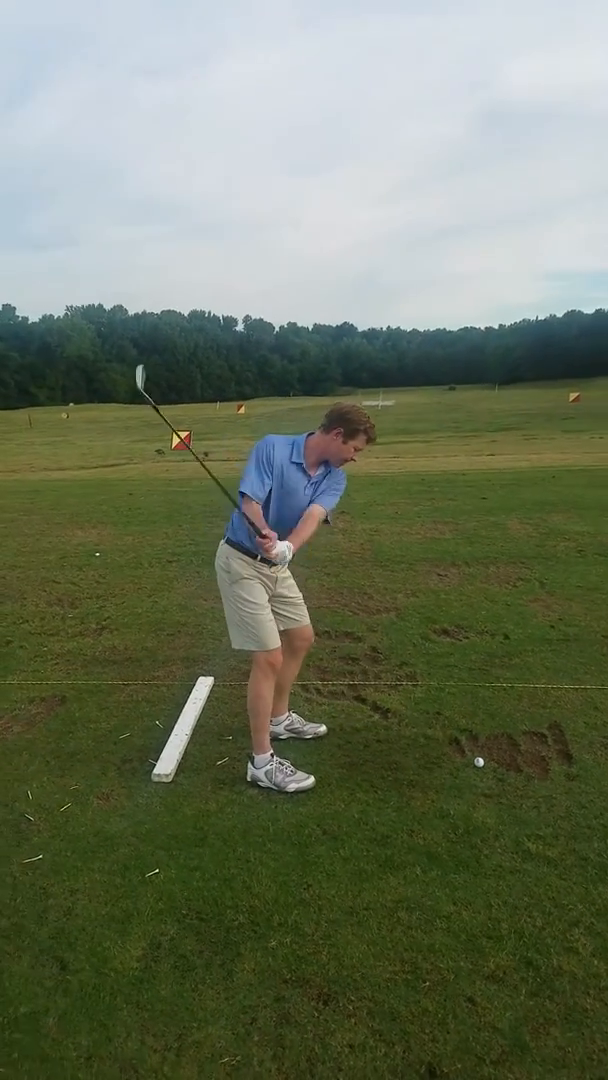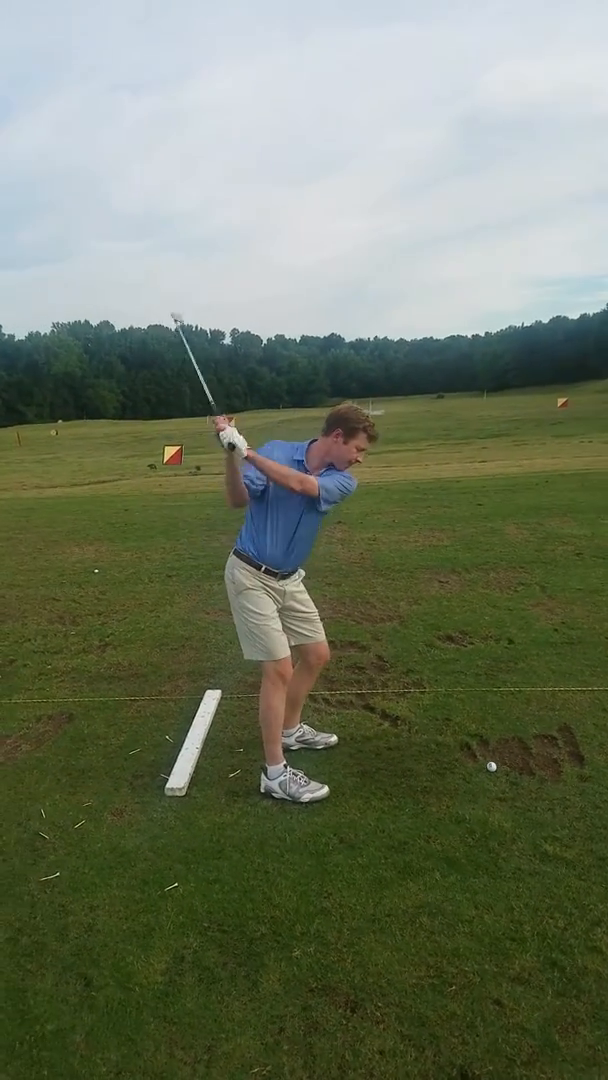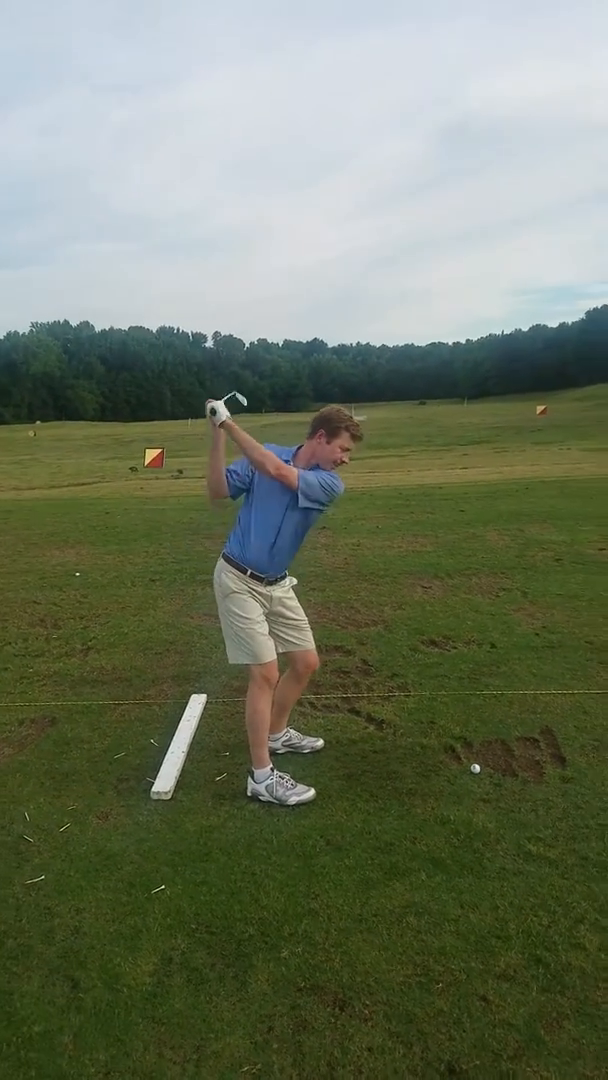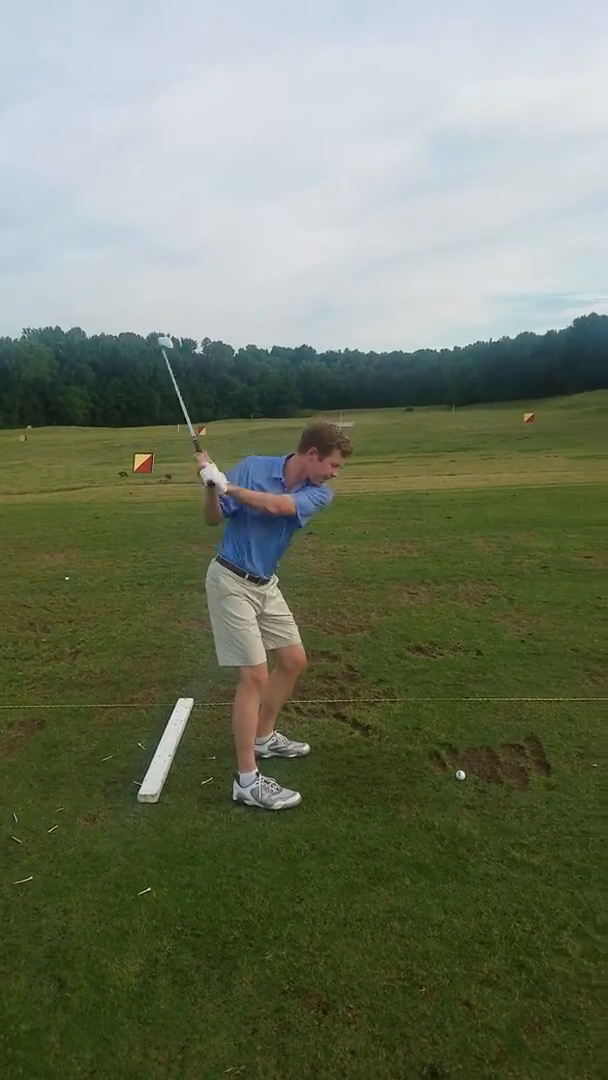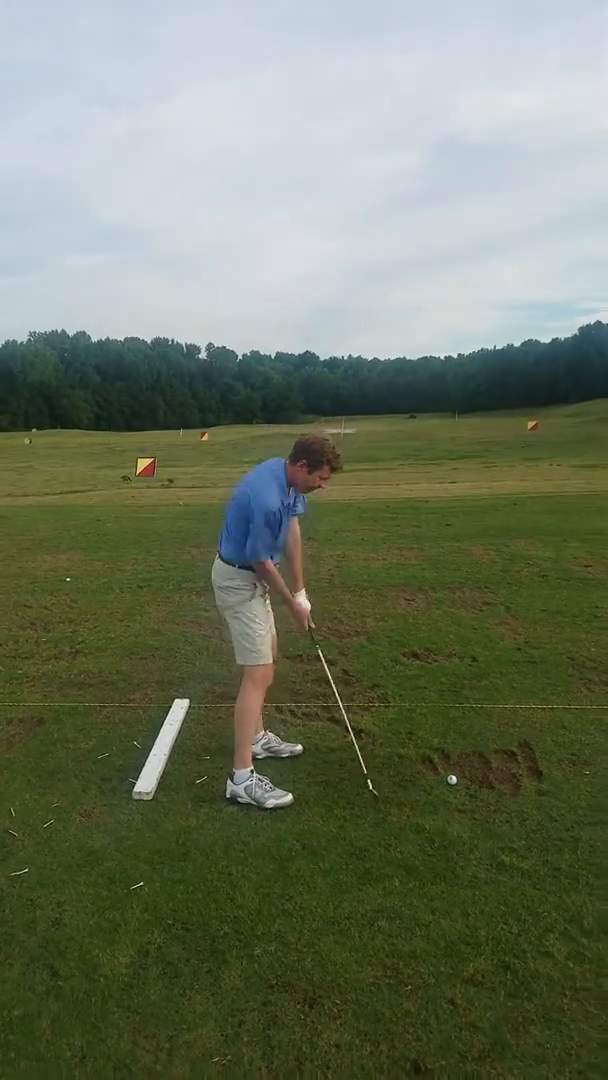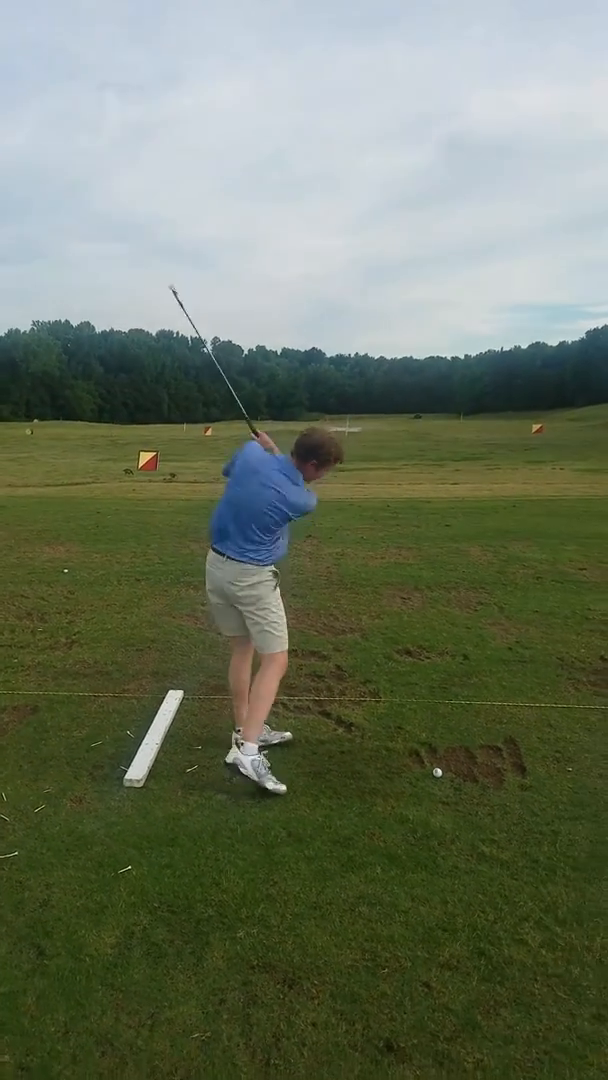
dt=0.2s
person 1, frame 1
left shoulder: (335, 477)
right shoulder: (272, 448)
left elbow: (313, 516)
right elbow: (249, 503)
left wrist: (288, 547)
right wrist: (265, 533)
left hip: (275, 564)
right hip: (242, 561)
left knee: (300, 638)
right knee: (268, 656)
left ankle: (279, 718)
right ankle: (262, 761)
person 1, frame 2
left shoulder: (342, 481)
right shoulder: (275, 451)
left elbow: (299, 484)
right elbow: (236, 499)
left wrist: (246, 451)
right wrist: (234, 452)
left hip: (288, 578)
right hip: (249, 575)
left knee: (317, 655)
right knee: (279, 669)
left ankle: (290, 729)
right ankle: (275, 772)
person 1, frame 3
left shoulder: (330, 484)
right shoulder: (268, 453)
left elbow: (276, 471)
right elbow: (218, 492)
left wrist: (230, 424)
right wrist: (217, 433)
left hip: (276, 585)
right hip: (237, 579)
left knee: (307, 663)
right knee: (265, 673)
left ankle: (276, 733)
right ankle: (261, 776)
person 1, frame 4
left shoulder: (319, 494)
right shoulder: (253, 468)
left elbow: (276, 505)
right elbow: (213, 518)
left wrist: (228, 487)
right wrist: (211, 484)
left hip: (263, 584)
right hip: (230, 581)
left knee: (294, 660)
right knee: (256, 675)
left ankle: (263, 737)
right ankle: (247, 780)
person 1, frame 5
left shoulder: (279, 467)
right shoulder: (265, 498)
left elbow: (292, 534)
right elbow: (263, 564)
left wrist: (301, 590)
right wrist: (292, 603)
left hip: (251, 576)
right hip: (239, 579)
left knee: (266, 657)
right knee: (259, 672)
left ankle: (255, 737)
right ankle: (242, 777)
person 1, frame 6
left shoulder: (249, 454)
right shoulder: (302, 501)
left elbow: (229, 473)
left hip: (217, 565)
right hip: (253, 576)
left knee: (242, 646)
right knee: (275, 660)
left ankle: (245, 728)
right ankle: (247, 750)
